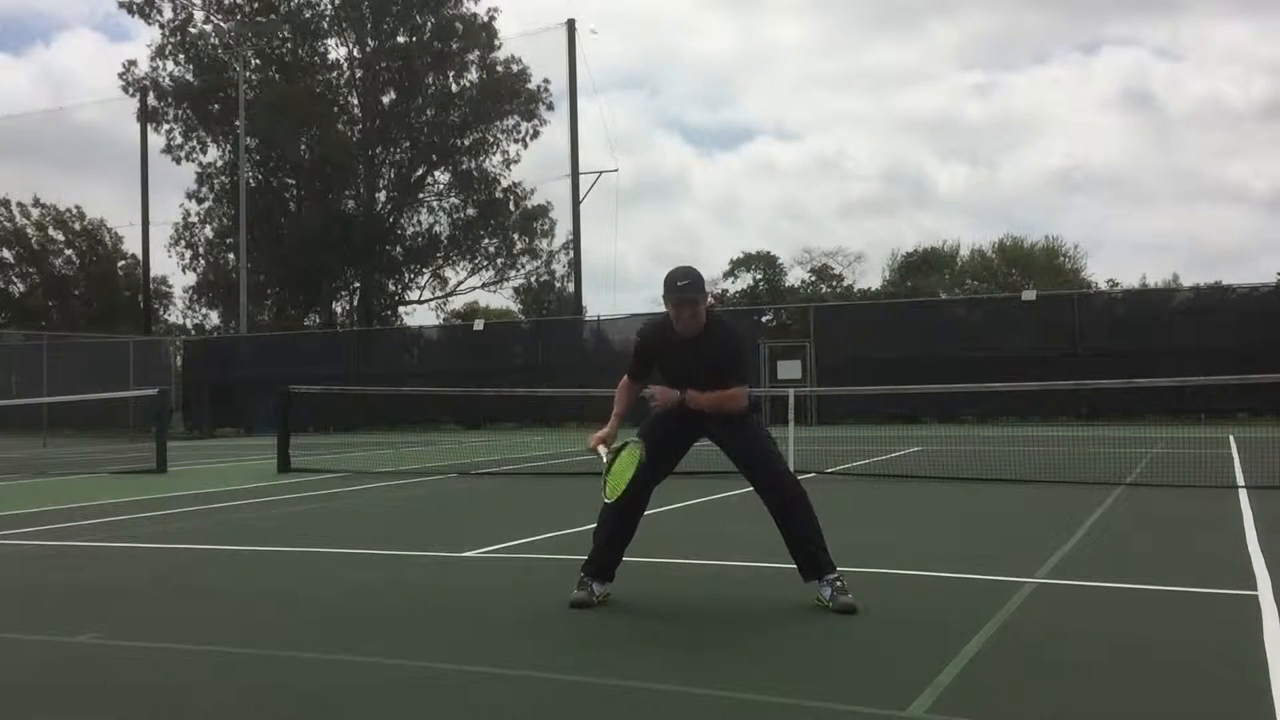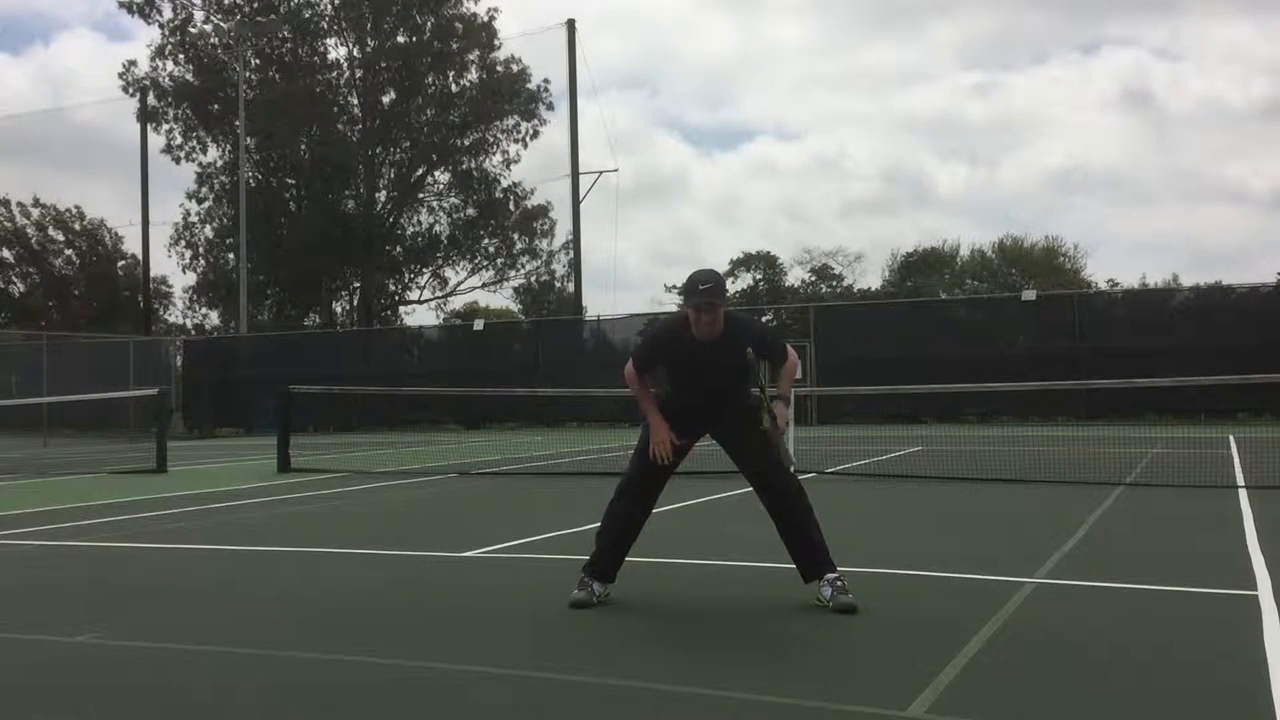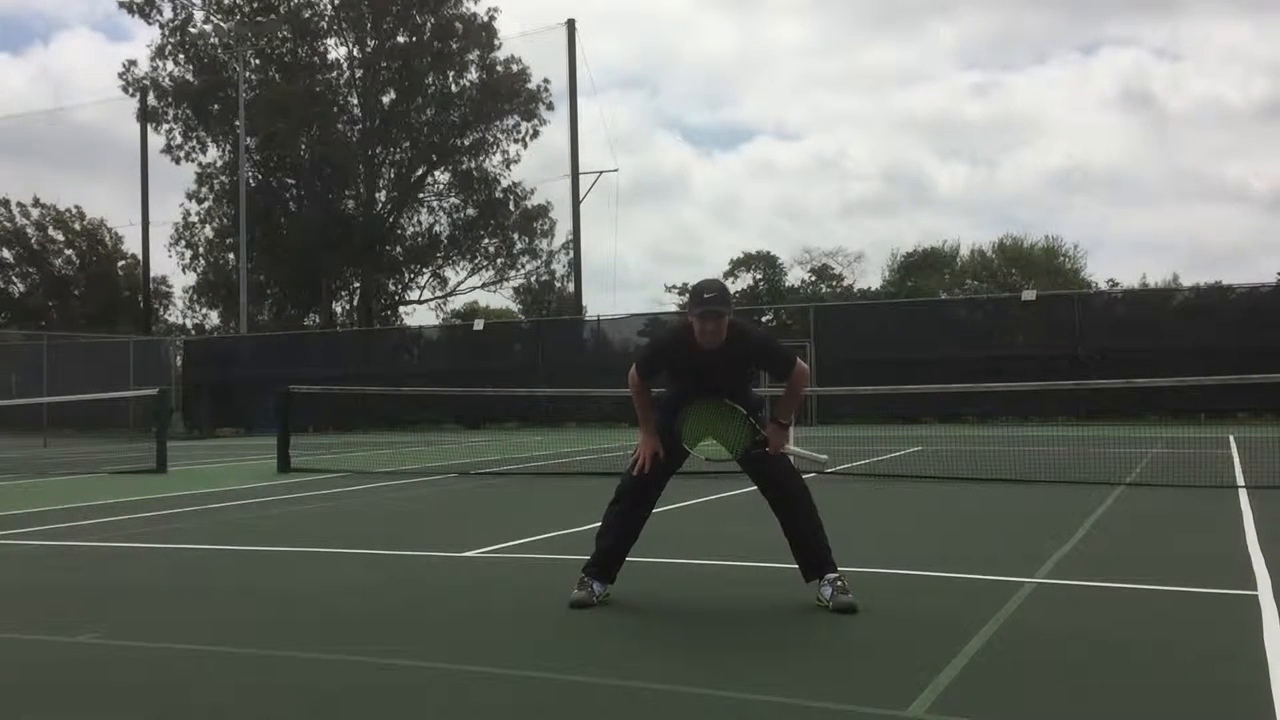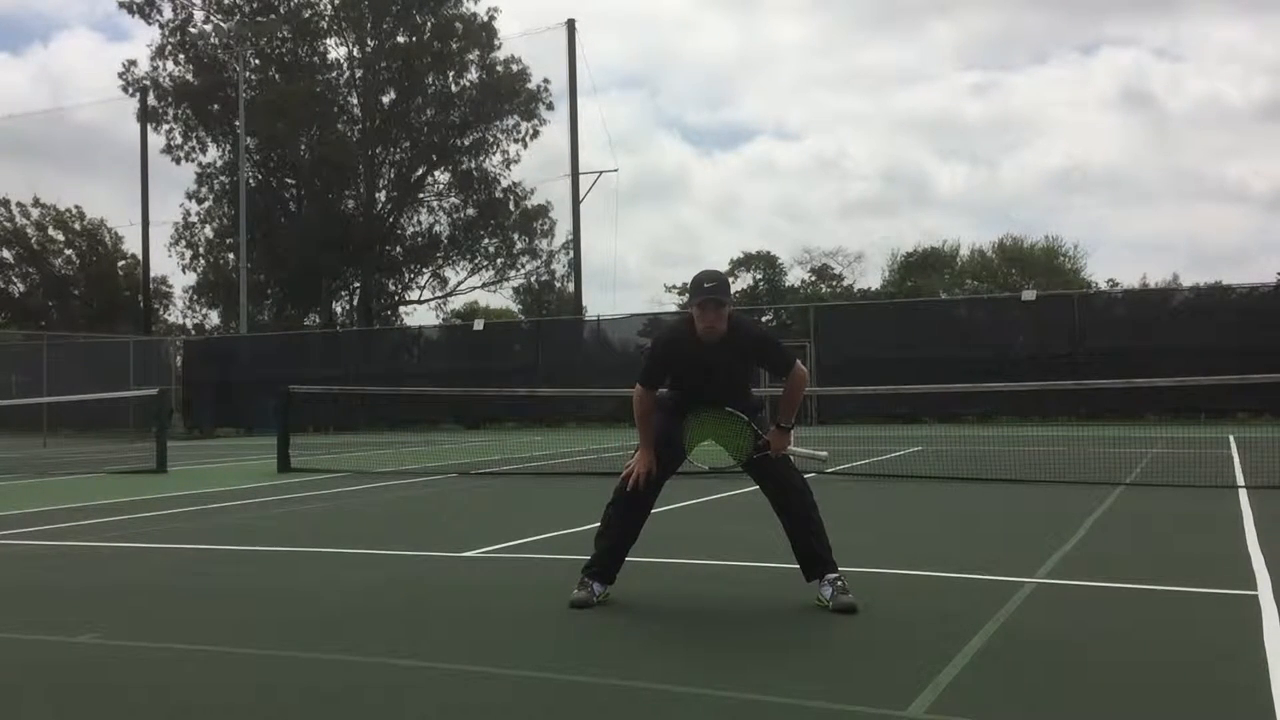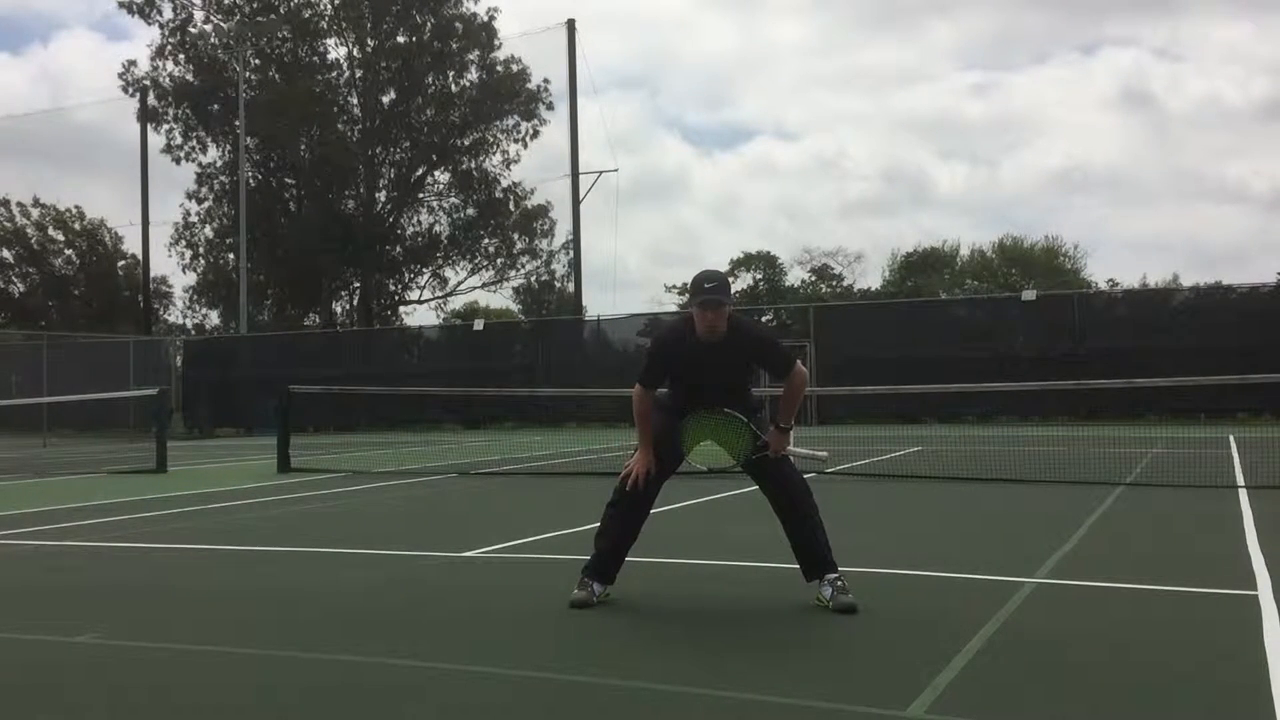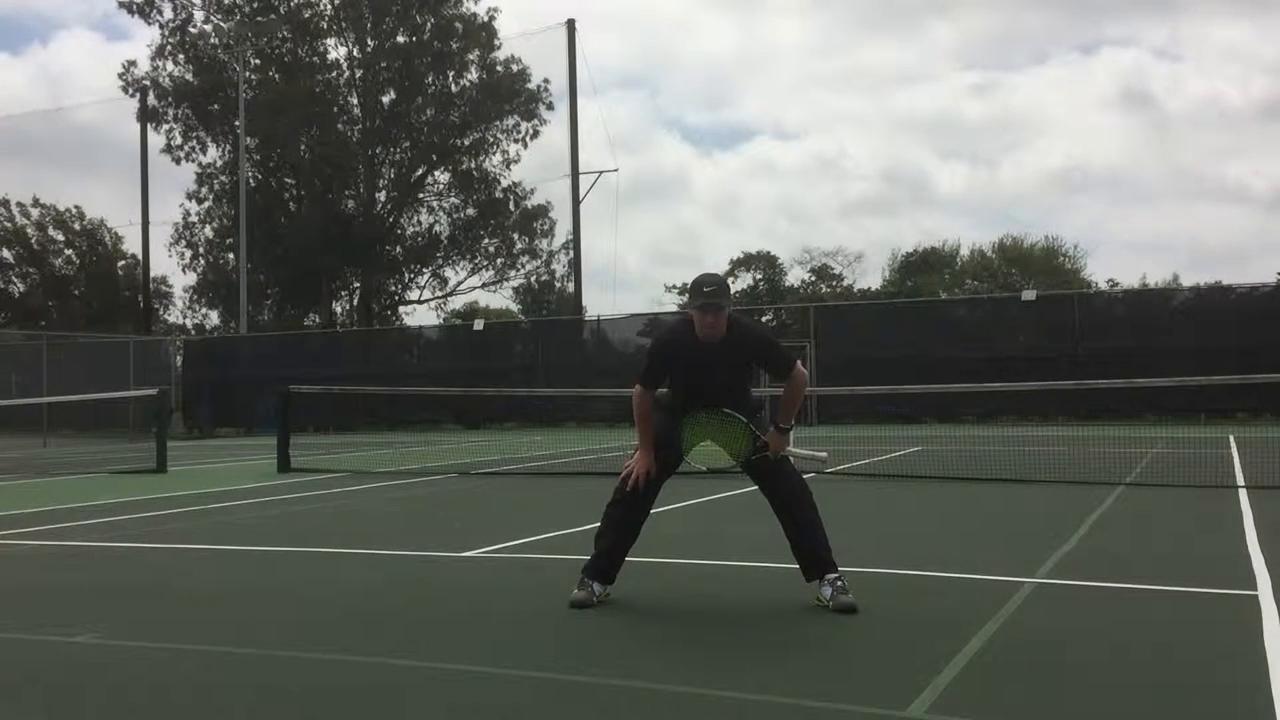
dt=0.5s
person 1, frame 1
left shoulder: (727, 336)
right shoulder: (651, 335)
left elbow: (738, 399)
right elbow: (631, 381)
left wrist: (681, 396)
right wrist: (612, 425)
left hip: (729, 413)
right hip: (674, 413)
left knee: (782, 486)
right knee: (629, 483)
left ankle: (826, 578)
right ankle: (595, 576)
person 1, frame 2
left shoulder: (747, 330)
right shoulder: (666, 334)
left elbow: (788, 357)
right elbow: (633, 372)
left wrist: (780, 400)
right wrist: (657, 423)
left hip: (736, 411)
right hip: (678, 412)
left knee: (783, 488)
right knee: (634, 488)
left ankle: (826, 577)
right ankle: (596, 576)
person 1, frame 3
left shoulder: (751, 341)
right shoulder: (669, 343)
left elbow: (799, 372)
right elbow: (637, 378)
left wrist: (781, 424)
right wrist: (647, 433)
right hip: (679, 413)
left knee: (788, 489)
right knee: (634, 489)
left ankle: (827, 577)
right ankle: (596, 577)
person 1, frame 4
left shoulder: (751, 336)
right shoulder: (669, 340)
left elbow: (798, 375)
right elbow: (644, 393)
left wrist: (783, 427)
right wrist: (646, 449)
left hip: (739, 414)
right hip: (679, 414)
left knee: (791, 488)
right knee: (634, 487)
left ankle: (827, 578)
right ankle: (596, 578)
person 1, frame 5
left shoulder: (751, 336)
right shoulder: (669, 340)
left elbow: (798, 376)
right elbow: (643, 392)
left wrist: (781, 428)
right wrist: (645, 449)
left hip: (738, 413)
right hip: (679, 414)
left knee: (790, 488)
right knee: (633, 487)
left ankle: (827, 578)
right ankle: (595, 578)
person 1, frame 6
left shoulder: (751, 337)
right shoulder: (669, 341)
left elbow: (798, 377)
right elbow: (642, 392)
left wrist: (781, 428)
right wrist: (645, 449)
left hip: (738, 414)
right hip: (678, 415)
left knee: (789, 488)
right knee: (634, 486)
left ankle: (827, 577)
right ankle: (596, 578)
